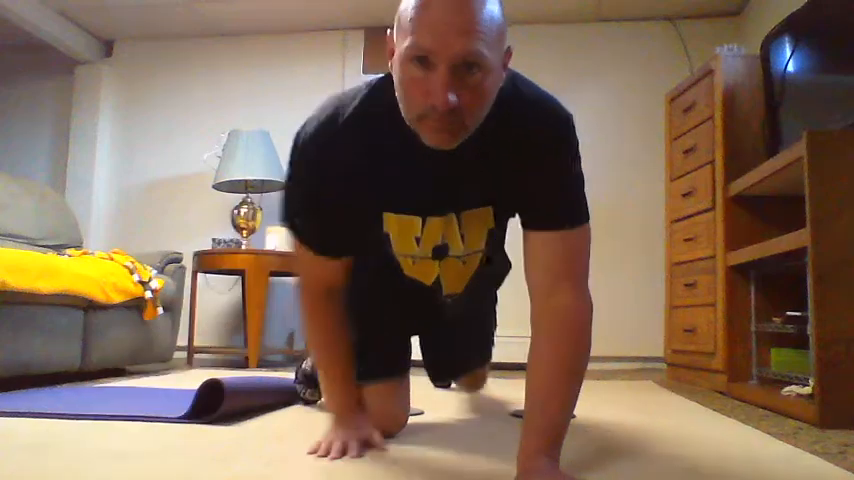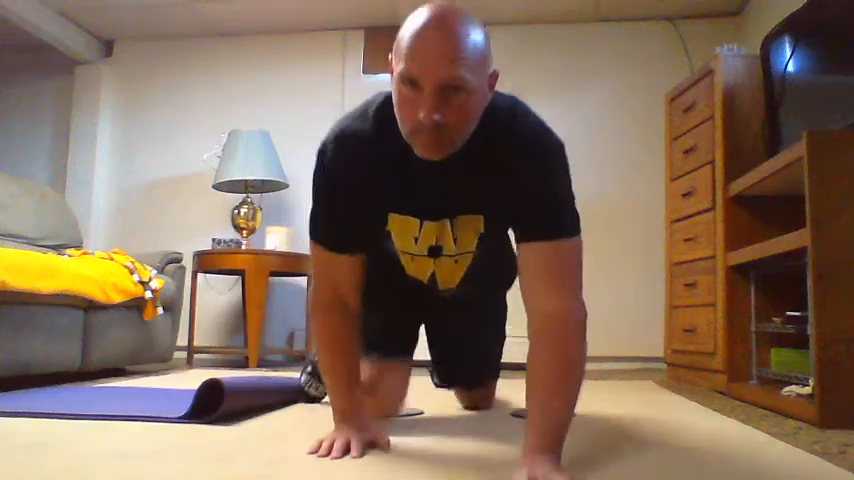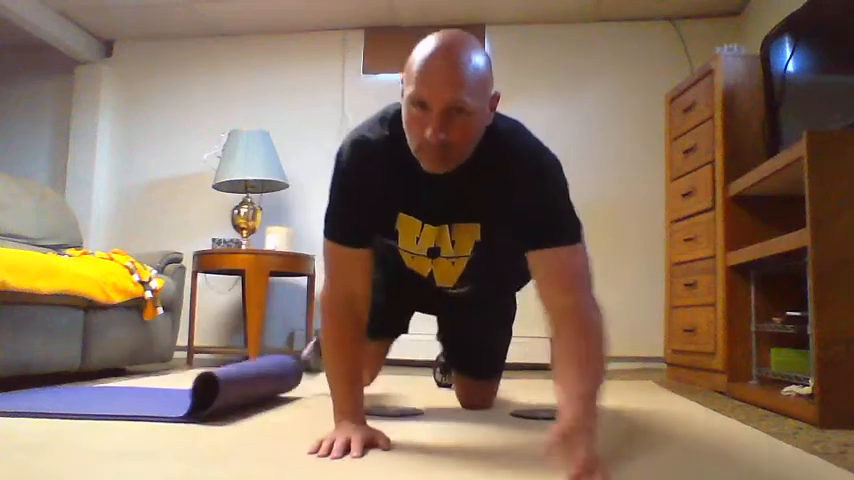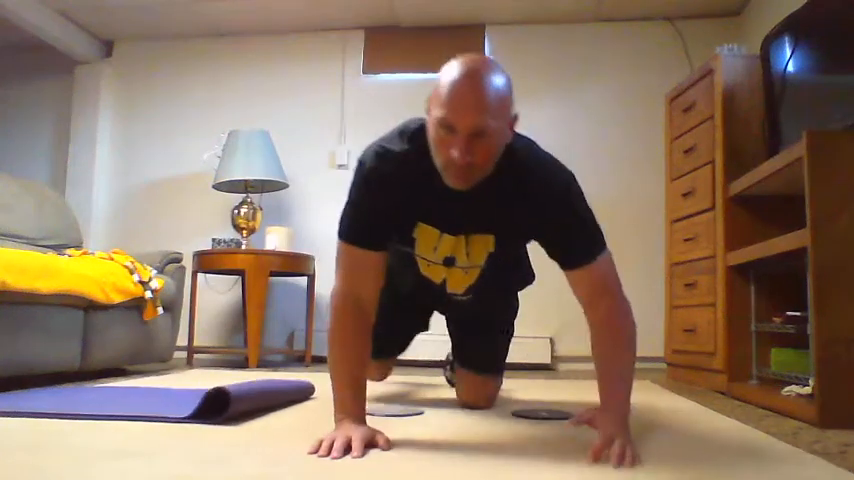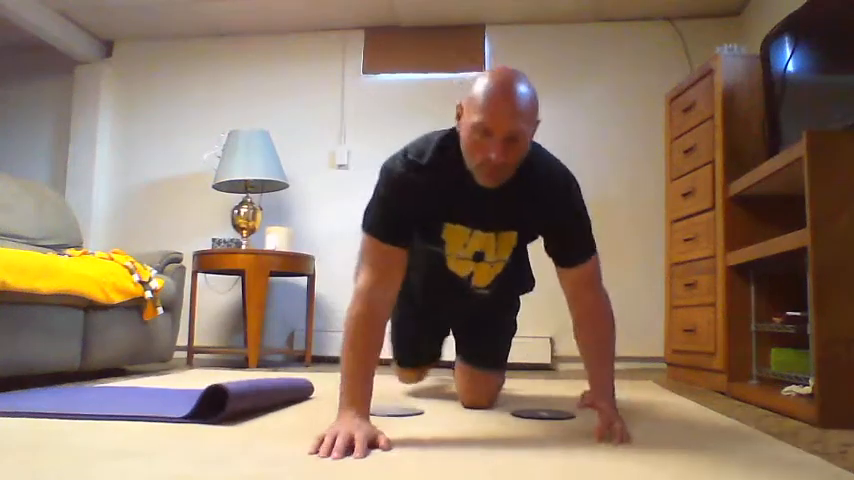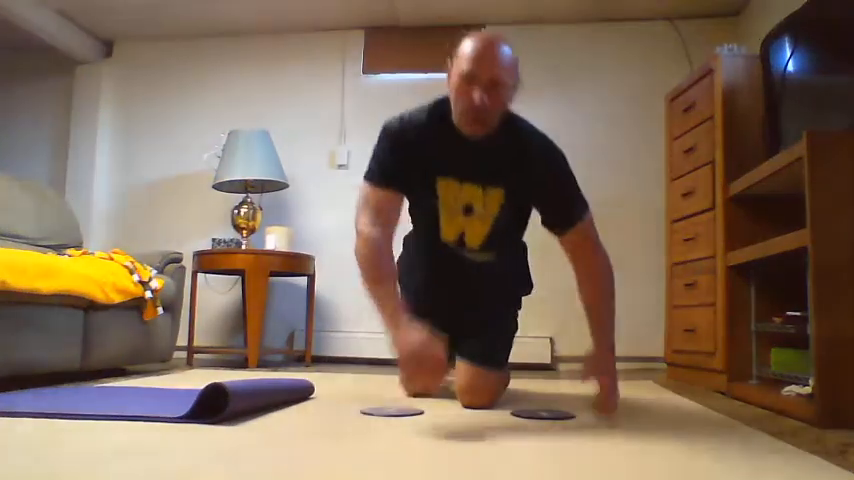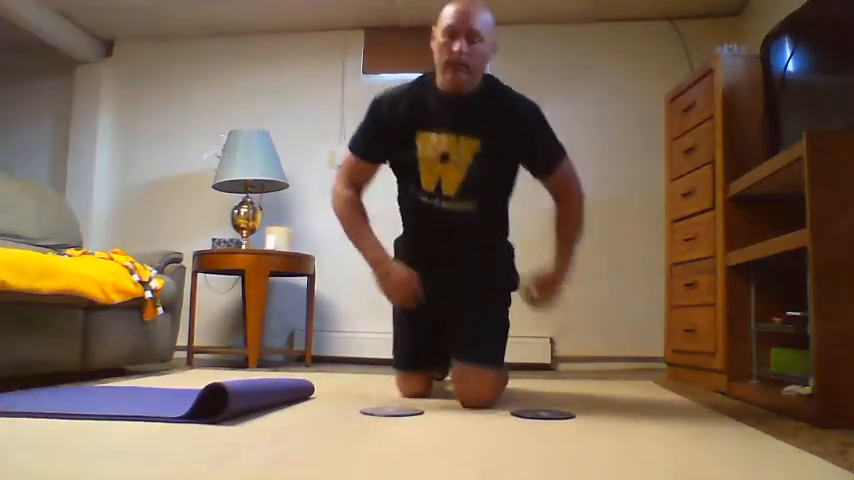
dt=0.2s
person 1, frame 1
left shoulder: (542, 127)
right shoulder: (330, 138)
left elbow: (562, 297)
right elbow: (321, 284)
right wrist: (344, 414)
left hip: (468, 283)
right hip: (375, 281)
left knee: (470, 381)
right knee: (381, 418)
left ankle: (442, 353)
right ankle: (323, 363)
person 1, frame 2
left shoulder: (530, 147)
right shoulder: (347, 147)
left elbow: (557, 305)
right elbow: (334, 294)
right wrist: (348, 419)
left hip: (475, 284)
right hip: (386, 273)
left knee: (476, 400)
right knee: (381, 402)
left ankle: (444, 358)
right ankle: (327, 361)
person 1, frame 3
left shoulder: (529, 165)
right shoulder: (363, 154)
left elbow: (571, 302)
right elbow: (345, 292)
left wrist: (580, 420)
right wrist: (348, 418)
left hip: (483, 284)
right hip: (396, 267)
left knee: (476, 399)
right knee: (359, 369)
left ankle: (455, 359)
right ankle: (334, 341)
person 1, frame 4
left shoulder: (547, 183)
right shoulder: (384, 165)
left elbow: (605, 299)
right elbow: (352, 294)
left wrist: (614, 414)
right wrist: (348, 418)
left hip: (489, 288)
right hip: (407, 273)
left knee: (476, 397)
right knee: (375, 368)
left ankle: (464, 360)
person 1, frame 5
left shoulder: (553, 185)
right shoulder: (409, 170)
left elbow: (587, 295)
right elbow: (373, 285)
left wrist: (605, 398)
right wrist: (353, 410)
left hip: (495, 289)
right hip: (425, 278)
left knee: (476, 396)
right knee: (410, 373)
left ankle: (472, 364)
person 1, frame 6
left shoulder: (537, 154)
right shoulder: (406, 135)
left elbow: (589, 255)
right elbow: (371, 230)
left wrist: (604, 354)
right wrist: (400, 326)
left hip: (496, 278)
right hip: (427, 270)
left knee: (478, 394)
right knee: (418, 385)
left ankle: (480, 360)
right ankle: (449, 355)
person 1, frame 7
left shoulder: (515, 114)
right shoulder: (394, 106)
left elbow: (568, 189)
right elbow: (346, 188)
left wrist: (560, 269)
right wrist: (379, 262)
left hip: (484, 270)
right hip: (418, 269)
left knee: (476, 395)
right knee: (413, 389)
left ankle: (470, 357)
right ankle: (442, 350)
